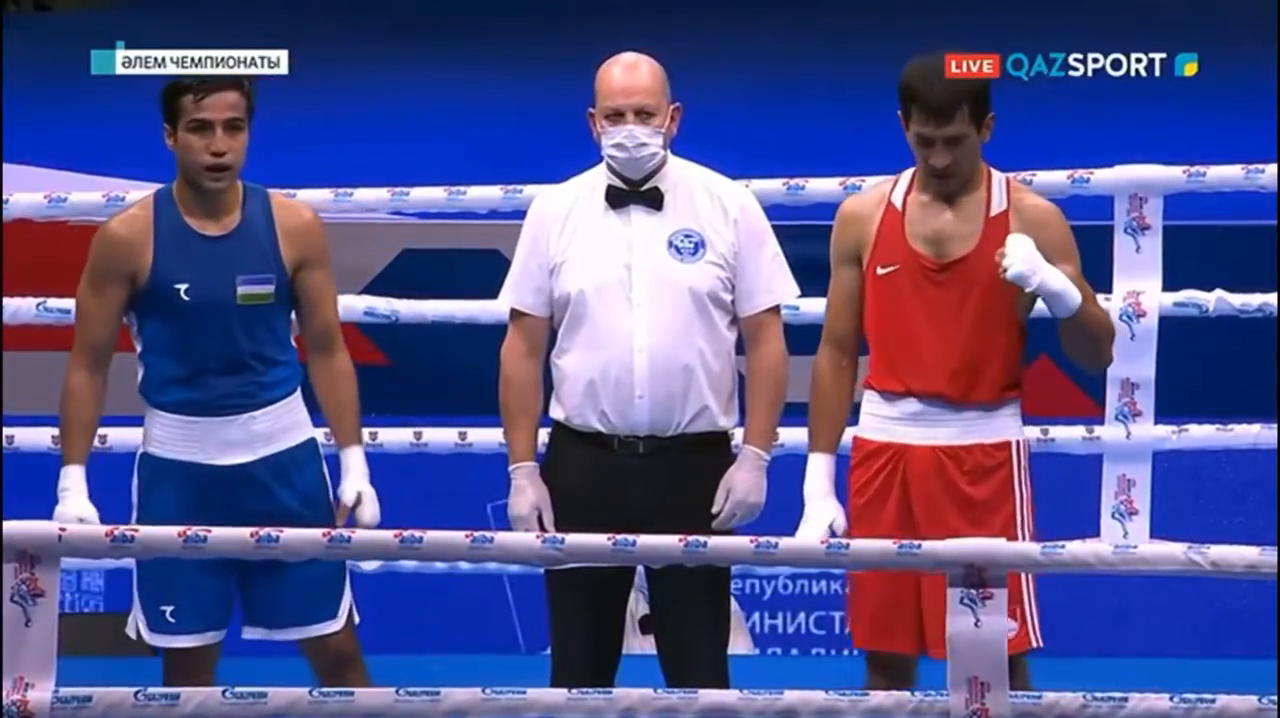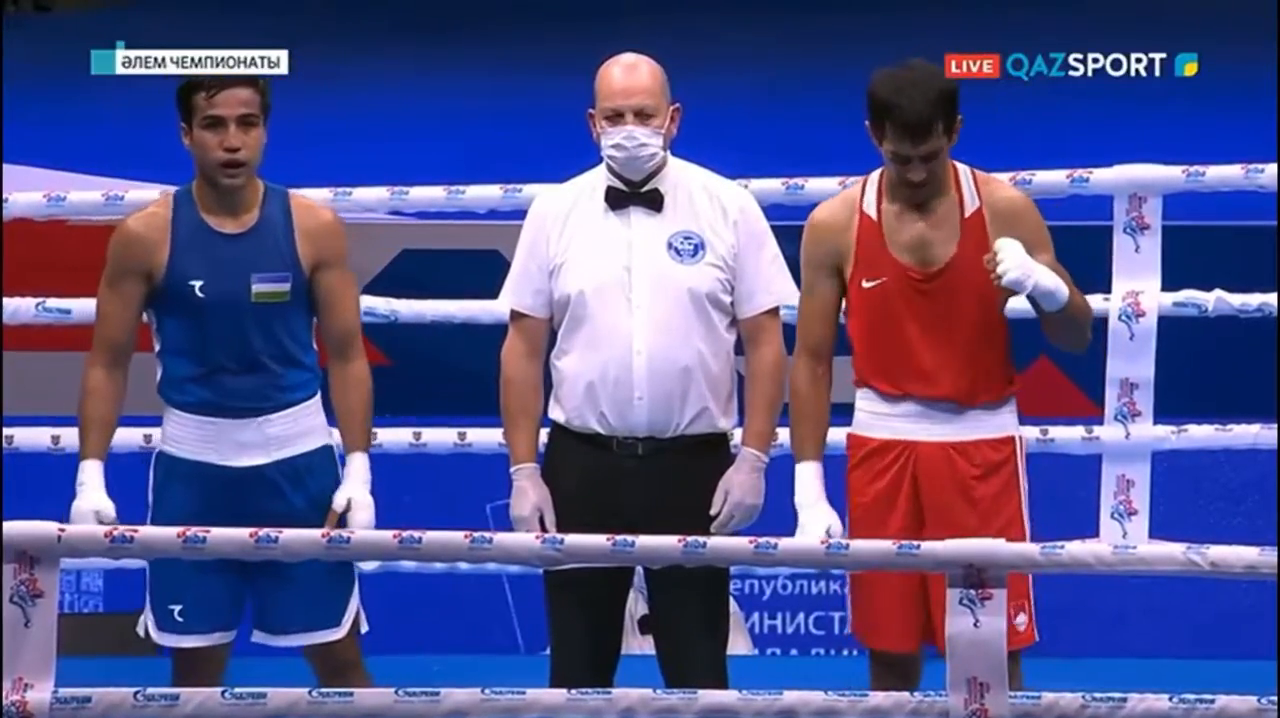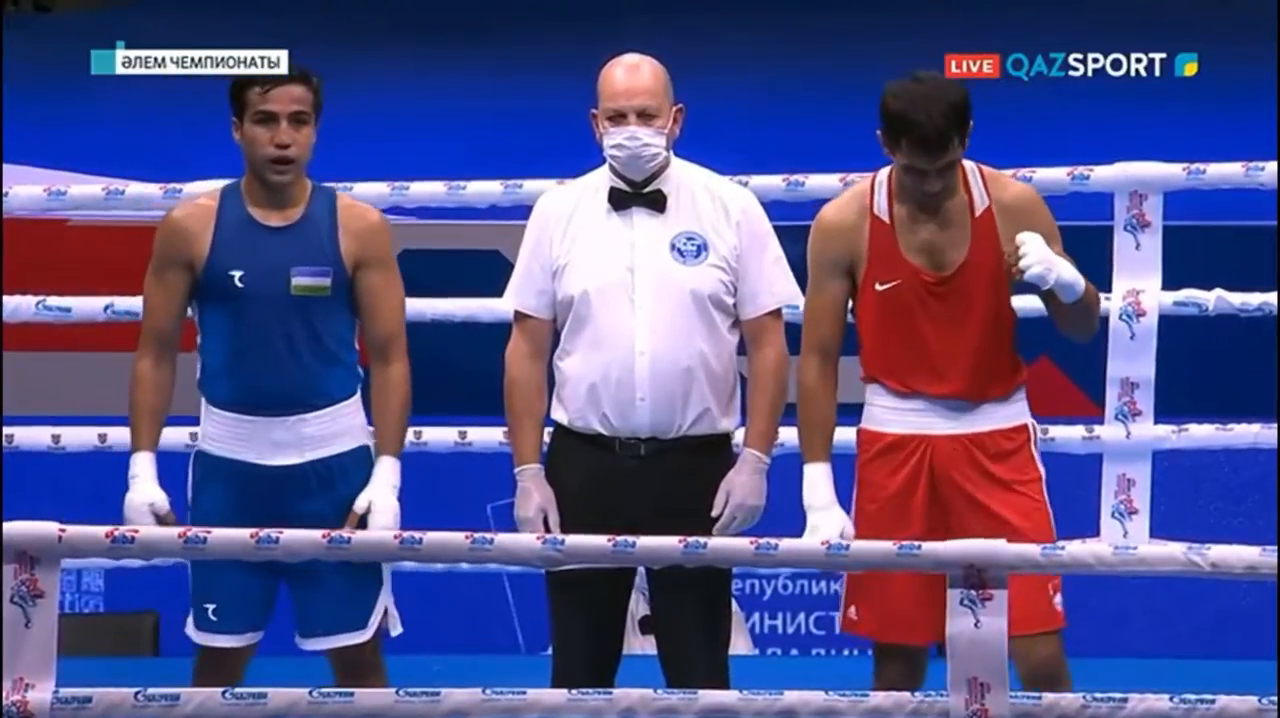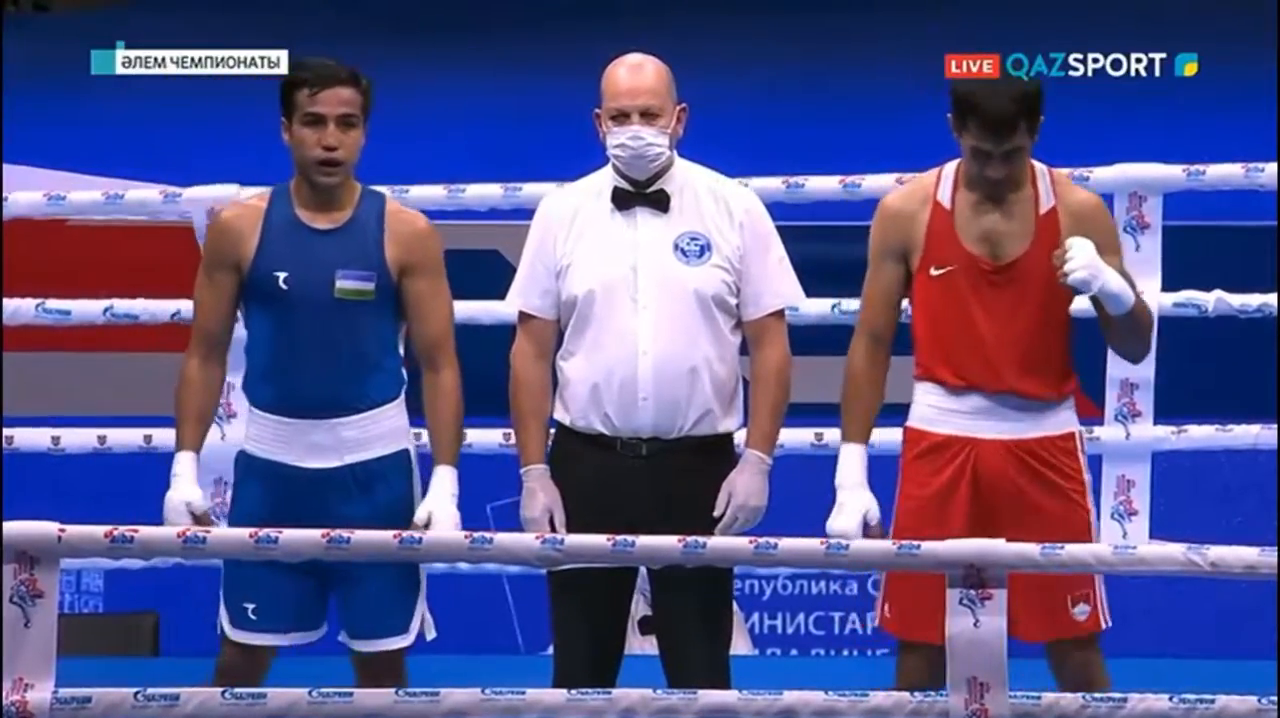
dt=0.3s
person 1, frame 1
left shoulder: (729, 206)
right shoulder: (554, 211)
left elbow: (765, 339)
right elbow: (523, 347)
left wrist: (755, 456)
right wrist: (522, 469)
left hip: (695, 465)
right hip: (582, 464)
left knee: (698, 664)
right knee: (579, 663)
person 1, frame 2
left shoulder: (728, 207)
right shoulder: (554, 212)
left elbow: (765, 343)
right elbow: (524, 348)
left wrist: (753, 458)
right wrist: (523, 470)
left hip: (695, 466)
right hip: (581, 465)
left knee: (697, 665)
right knee: (579, 663)
person 1, frame 3
left shoulder: (731, 208)
right shoulder: (557, 212)
left elbow: (766, 343)
right elbow: (527, 349)
left wrist: (755, 461)
right wrist: (527, 473)
left hip: (696, 468)
right hip: (583, 467)
left knee: (698, 665)
right knee: (579, 664)
person 1, frame 4
left shoulder: (733, 209)
right shoulder: (560, 213)
left elbow: (769, 344)
right elbow: (532, 350)
left wrist: (757, 460)
right wrist: (534, 472)
left hip: (698, 468)
right hip: (586, 467)
left knee: (699, 665)
right knee: (581, 666)
person 2, frame 1
left shoulder: (1032, 218)
right shoulder: (861, 217)
left elbow: (1097, 354)
right elbow: (837, 352)
left wrist: (1054, 286)
right wrist: (818, 483)
left hip: (983, 453)
right hip: (882, 450)
left knee: (998, 658)
right knee: (886, 660)
person 2, frame 2
left shoulder: (1005, 210)
right shoulder: (832, 225)
left elbow: (1077, 337)
right elbow: (811, 360)
left wrist: (1045, 286)
right wrist: (809, 490)
left hip: (982, 448)
right hip: (883, 447)
right knee: (892, 657)
person 2, frame 3
left shoulder: (1014, 205)
right shoulder: (841, 224)
left elbow: (1083, 329)
right elbow: (818, 358)
left wrist: (1064, 279)
right wrist: (818, 491)
left hip: (995, 438)
right hip: (895, 441)
left knee: (1038, 648)
right knee: (896, 652)
person 2, frame 4
left shoulder: (1079, 211)
right shoulder: (905, 211)
left elbow: (1135, 347)
right elbow: (871, 342)
left wrist: (1111, 287)
right wrist: (851, 470)
left hip: (1043, 443)
right hip: (941, 439)
left knee: (1075, 649)
right knee: (921, 649)
person 3, frame 1
left shoulder: (295, 225)
right shoulder: (127, 237)
left elbow: (327, 350)
right elbow: (88, 365)
left wrist: (354, 461)
right wrist: (72, 479)
left hip: (282, 452)
right hip: (179, 461)
left knee: (335, 647)
right knee: (185, 659)
person 3, frame 2
left shoulder: (315, 227)
right shoulder: (144, 236)
left elbow: (348, 355)
right elbow: (108, 362)
left wrist: (357, 468)
right wrist: (91, 474)
left hip: (297, 457)
right hip: (193, 462)
left knee: (336, 655)
right knee: (193, 659)
person 3, frame 3
left shoulder: (361, 228)
right shoulder: (189, 227)
left elbow: (390, 359)
right elbow: (155, 354)
left wrist: (386, 472)
right wrist: (142, 465)
left hip: (332, 458)
right hip: (229, 462)
left knee: (358, 657)
right knee: (218, 659)
person 3, frame 4
left shoulder: (406, 232)
right shoulder: (237, 228)
left elbow: (439, 365)
right elbow: (205, 355)
left wrist: (445, 478)
right wrist: (184, 466)
left hip: (374, 463)
right hip: (270, 464)
left knee: (382, 661)
right knee: (241, 659)
